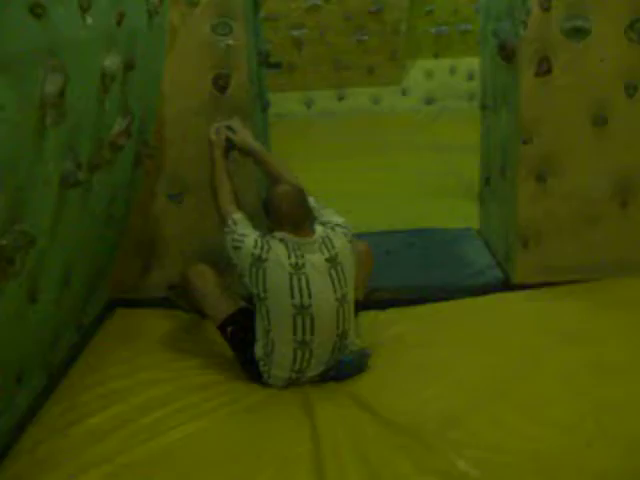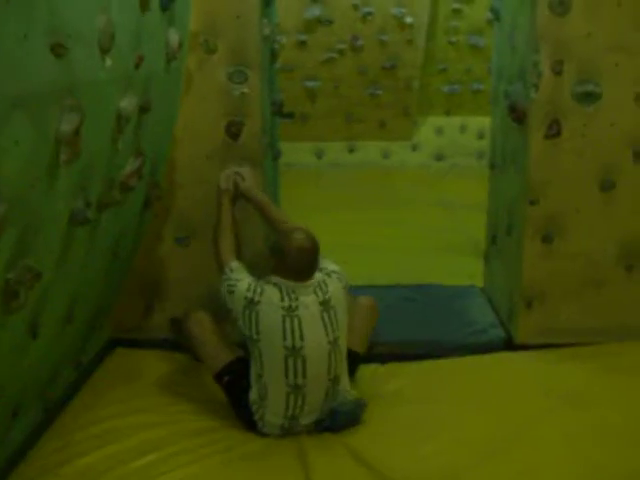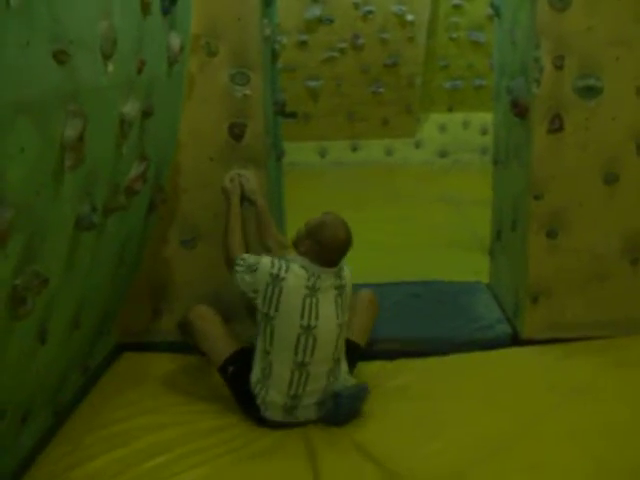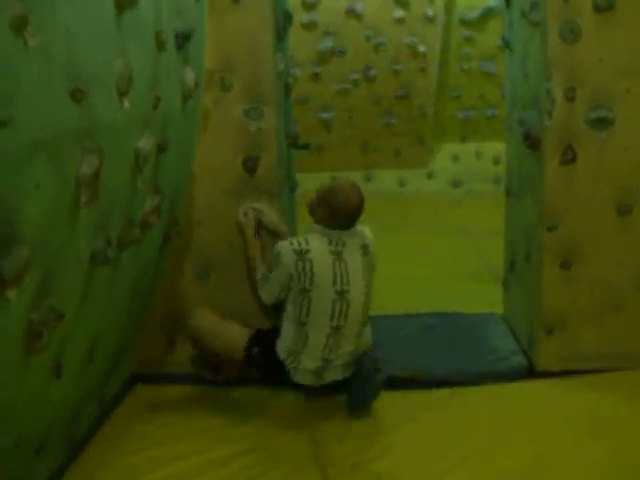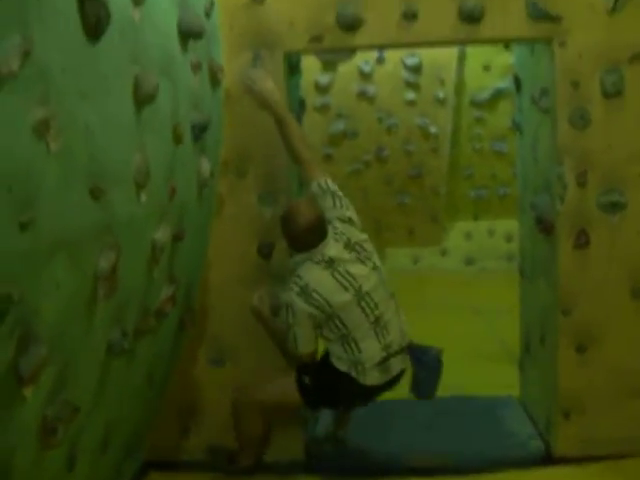
dt=0.5s
person 1, frame 1
left shoulder: (259, 254)
right shoulder: (339, 237)
left elbow: (228, 207)
right elbow: (296, 191)
left wrist: (217, 152)
right wrist: (254, 148)
left hip: (274, 373)
right hip: (337, 361)
left knee: (197, 273)
right knee: (362, 250)
person 1, frame 2
left shoulder: (252, 298)
right shoulder: (335, 284)
left elbow: (227, 257)
right elbow: (299, 241)
left wrist: (226, 201)
right wrist: (256, 196)
left hip: (269, 422)
right hip: (332, 410)
left knee: (195, 321)
right knee: (366, 304)
person 1, frame 3
left shoulder: (276, 273)
right shoulder: (342, 275)
left elbow: (235, 261)
right elbow: (281, 249)
left wrist: (233, 201)
right wrist: (258, 200)
left hip: (270, 411)
right hip: (330, 400)
left knee: (197, 313)
right knee: (367, 297)
person 1, frame 4
left shoulder: (294, 252)
right shoulder: (365, 240)
left elbow: (266, 292)
left wrist: (249, 233)
right wrist: (281, 230)
left hip: (297, 372)
right hip: (350, 365)
left knee: (198, 323)
person 1, frame 5
left shoulder: (300, 292)
right shoulder: (344, 227)
left elbow: (303, 358)
right elbow: (310, 164)
left wrist: (267, 315)
right wrist: (276, 105)
left hip: (360, 380)
right hip: (396, 362)
left knee: (245, 400)
left ankle: (244, 464)
